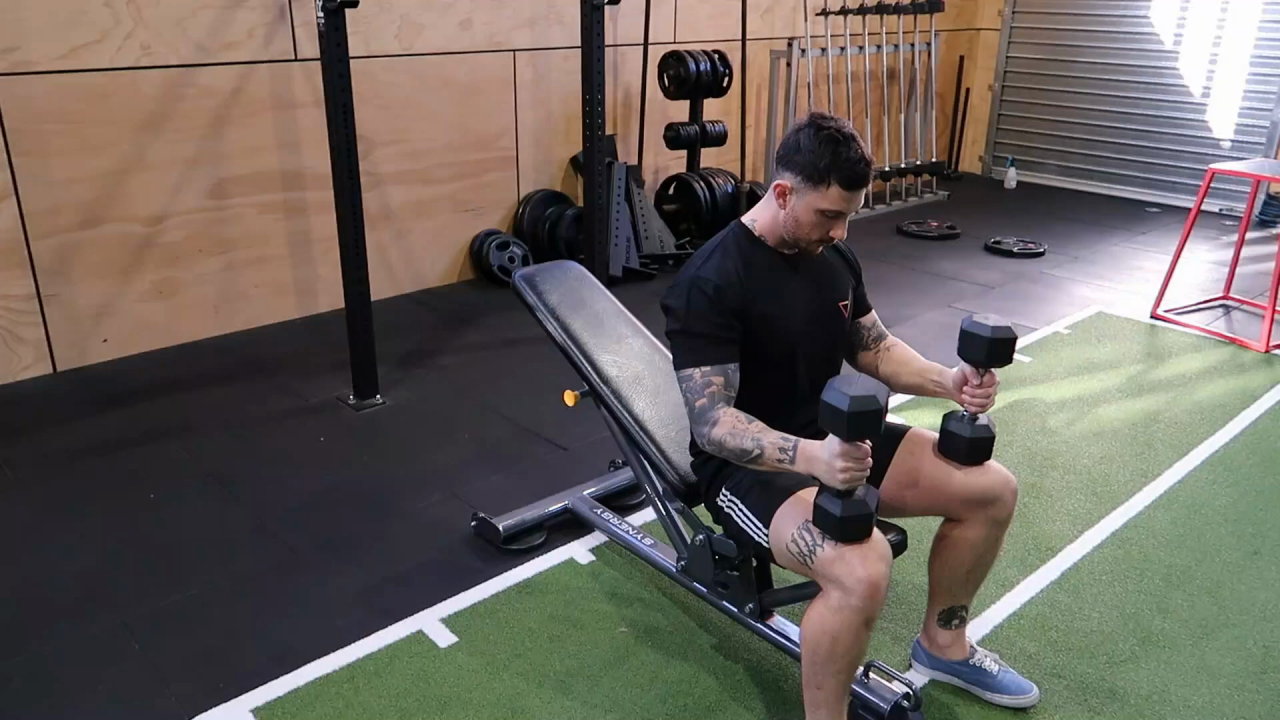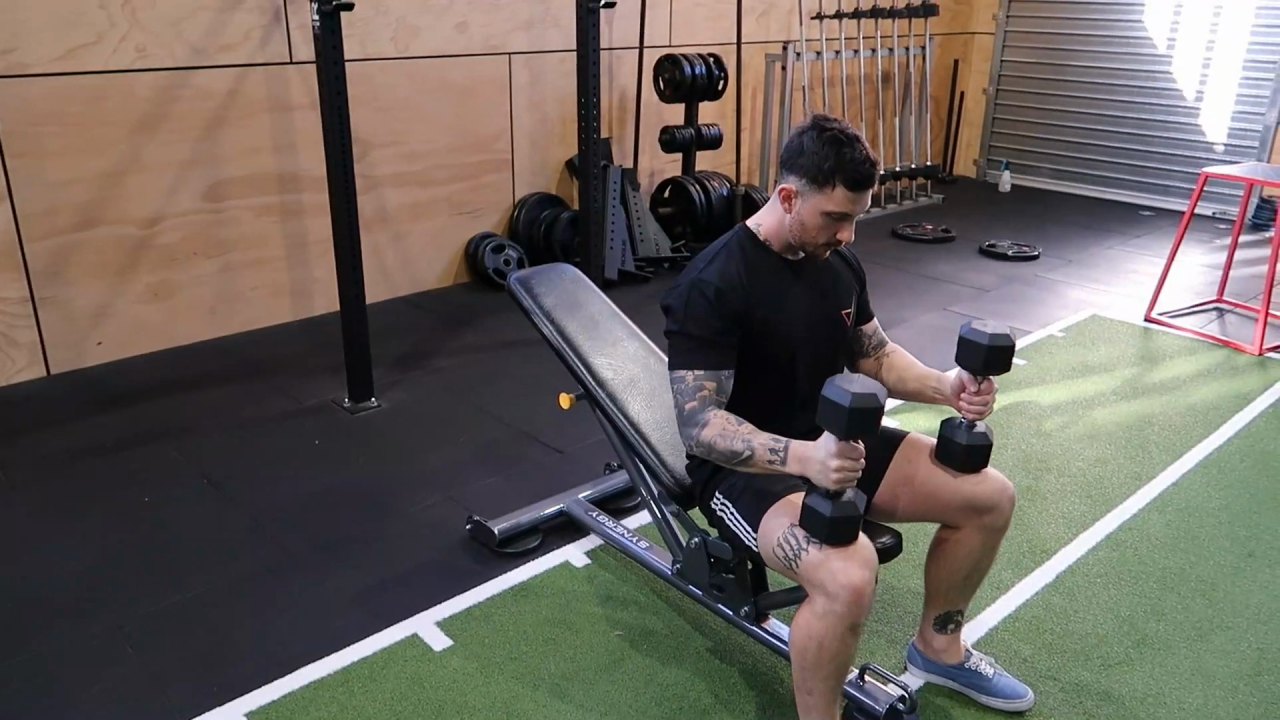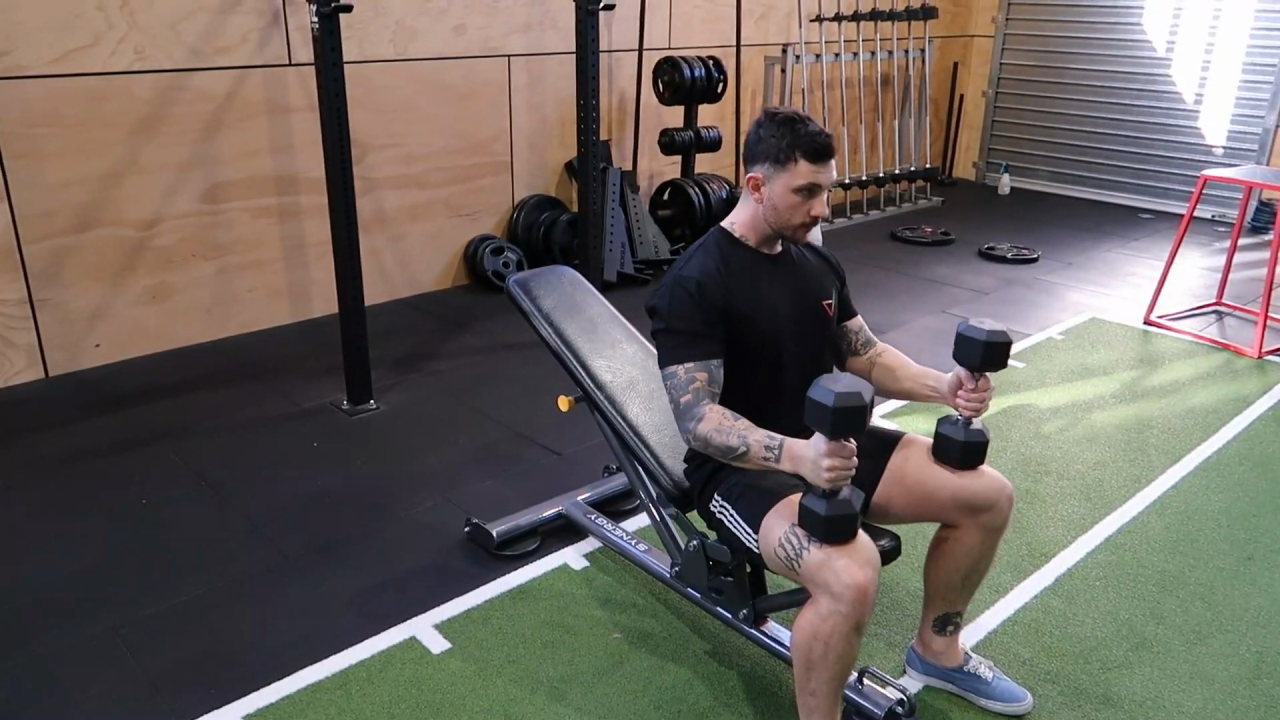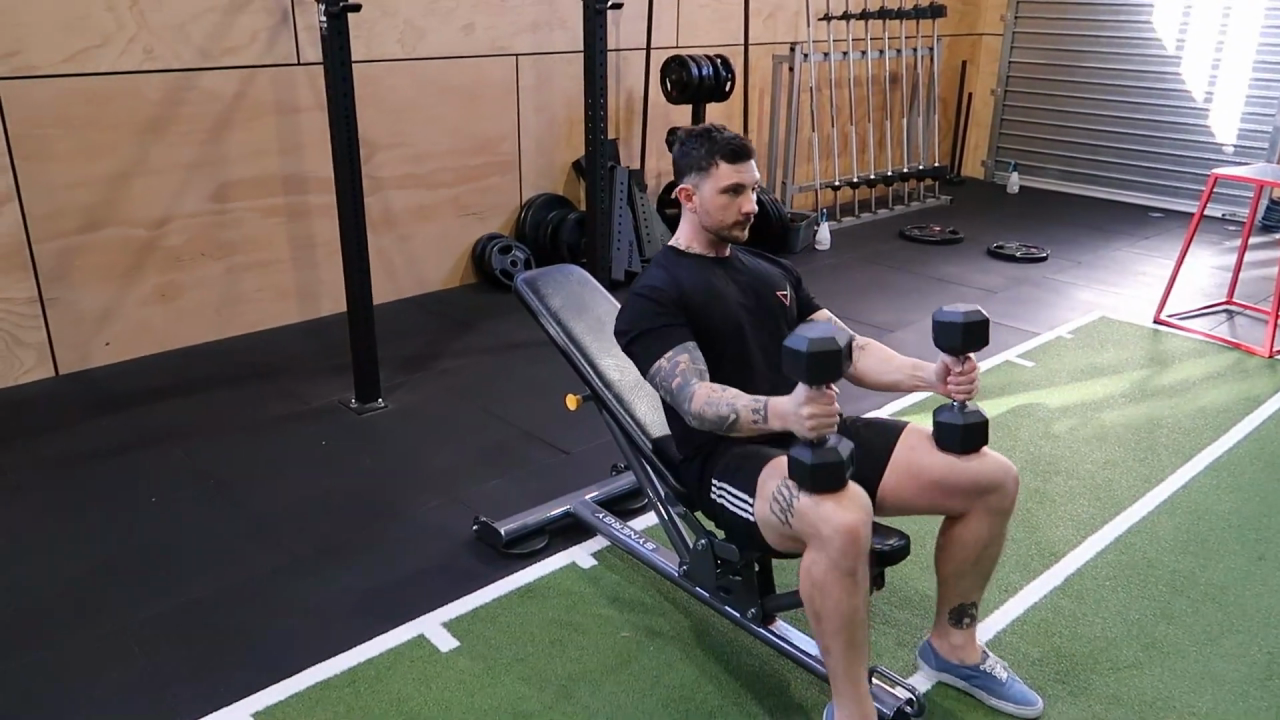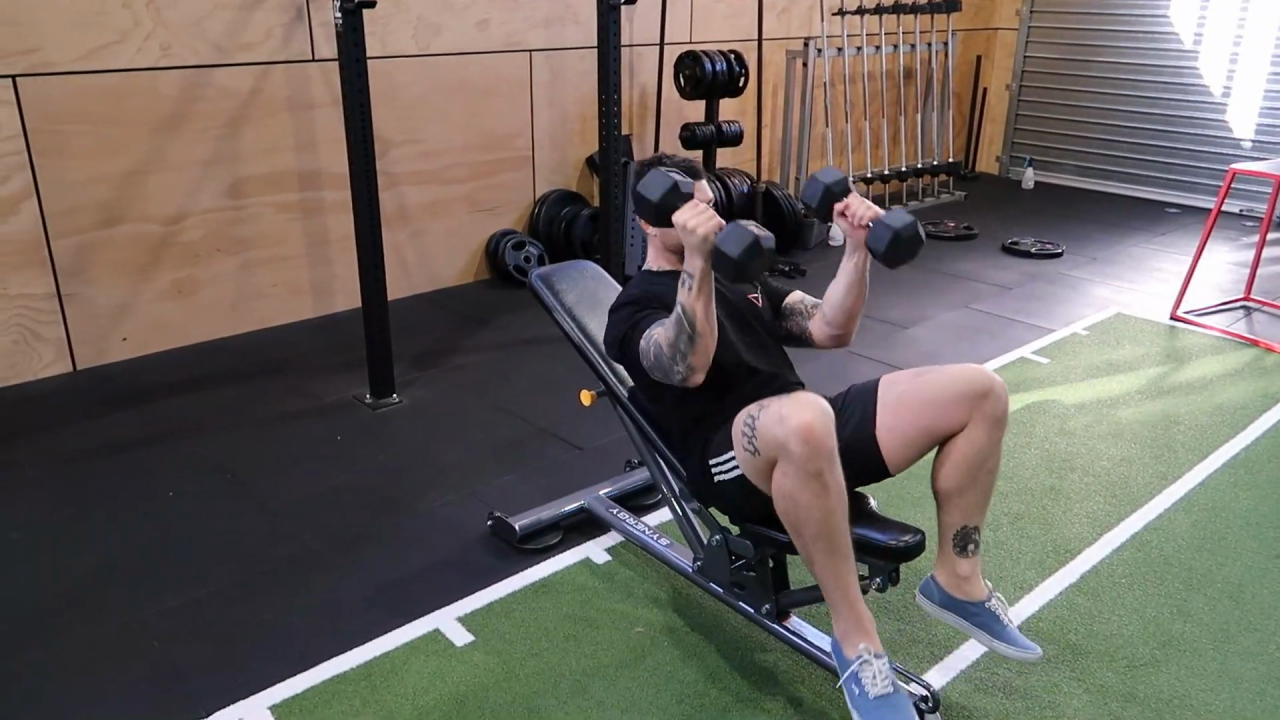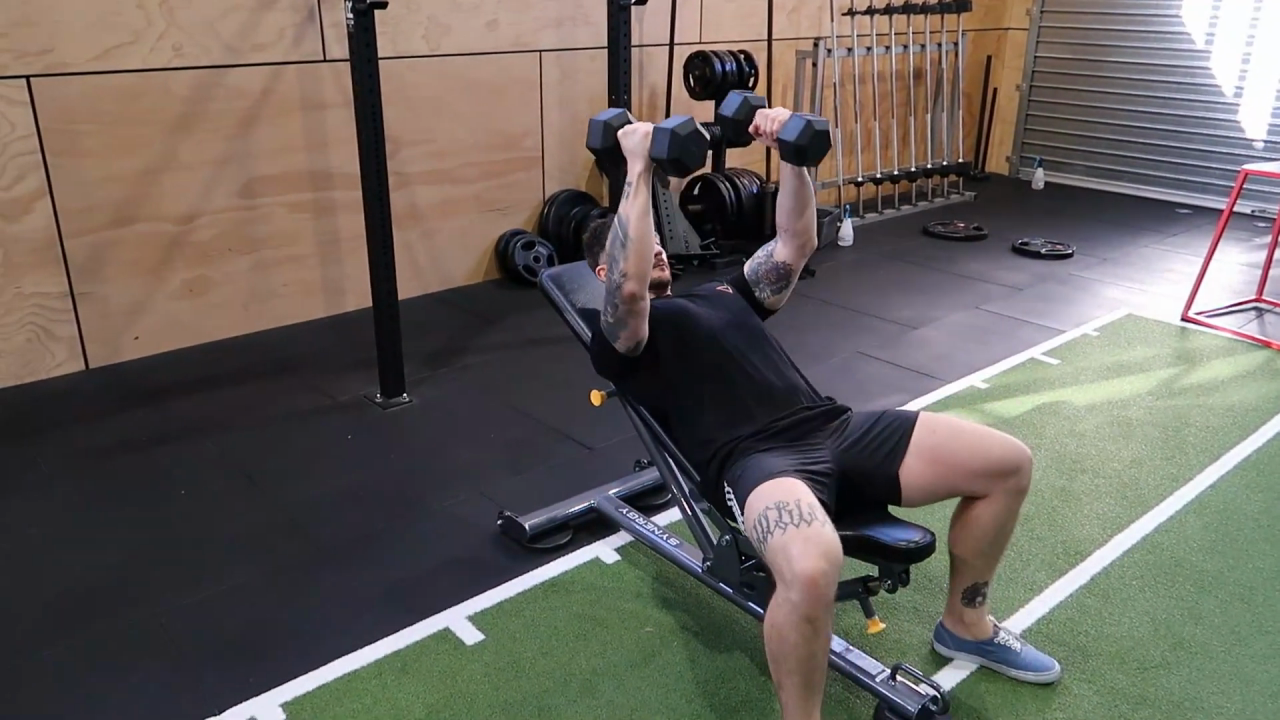
dt=0.4s
person 1, frame 1
left shoulder: (833, 258)
right shoulder: (712, 282)
left elbow: (875, 350)
right elbow: (711, 421)
left wrist: (946, 380)
right wrist: (812, 456)
left hip: (832, 439)
right hip: (748, 464)
left knee: (992, 489)
right knee: (862, 568)
left ankle: (943, 643)
person 1, frame 2
left shoulder: (837, 264)
right shoulder: (713, 285)
left elbow: (876, 357)
right elbow: (698, 426)
left wrist: (945, 386)
right wrist: (802, 458)
left hip: (829, 446)
right hip: (745, 469)
left knee: (989, 496)
right knee: (847, 578)
left ankle: (938, 646)
person 1, frame 3
left shoulder: (816, 264)
right shoulder: (695, 283)
left elbow: (865, 356)
right elbow: (697, 417)
left wrist: (943, 386)
right wrist: (795, 455)
left hip: (825, 445)
right hip: (740, 470)
left knee: (988, 496)
right knee: (850, 577)
left ankle: (938, 650)
person 1, frame 4
left shoulder: (769, 269)
right shoulder: (656, 293)
left elbow: (848, 351)
right elbow: (696, 404)
left wrist: (929, 375)
right wrist: (782, 410)
left hip: (818, 438)
right hip: (735, 465)
left knee: (993, 478)
right knee: (843, 519)
left ankle: (951, 645)
person 1, frame 5
left shoulder: (744, 281)
right shoulder: (631, 312)
left elbow: (830, 329)
right elbow: (688, 368)
left wrist: (856, 248)
right wrist: (696, 261)
left hip: (808, 420)
right hip: (732, 450)
left knee: (979, 391)
right knee: (806, 425)
left ankle: (958, 581)
right ankle: (858, 644)
person 1, frame 6
left shoulder: (723, 291)
right shoulder: (620, 337)
left elbow: (797, 243)
right elbow: (629, 286)
right wrist: (639, 172)
left hip: (833, 429)
right hip: (755, 459)
left knee: (1008, 464)
right knee: (810, 569)
left ankle: (966, 625)
